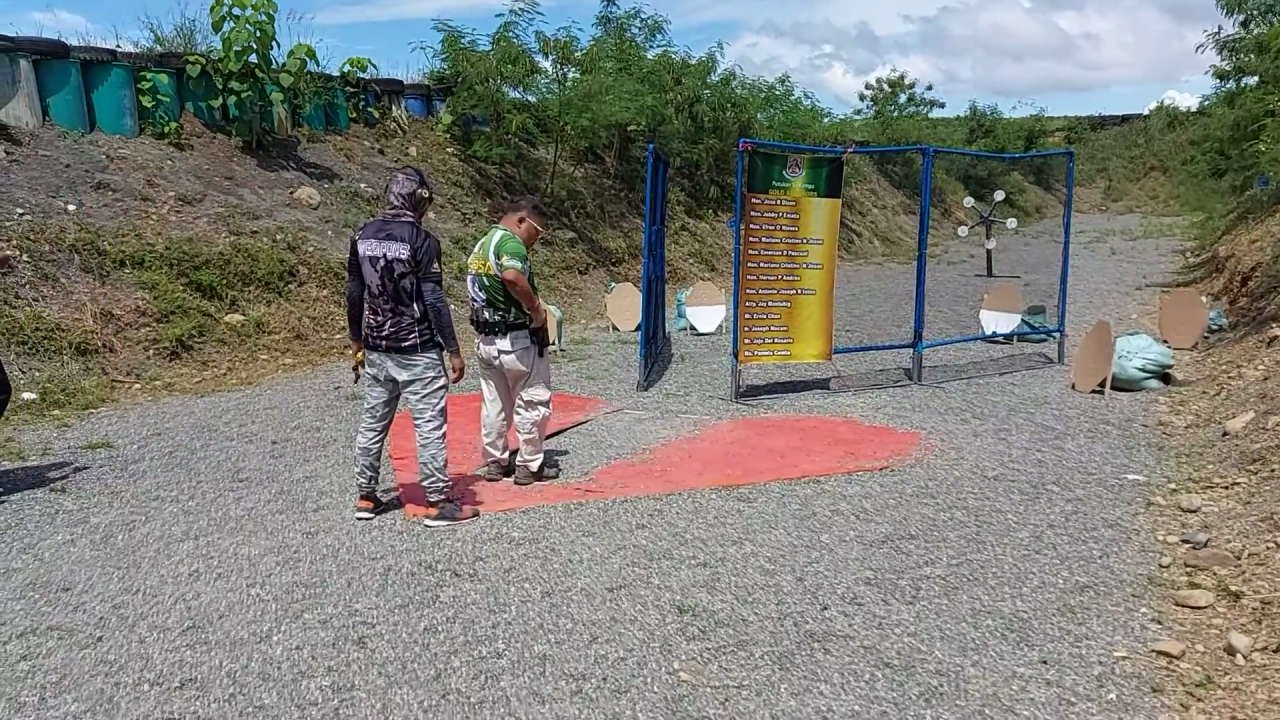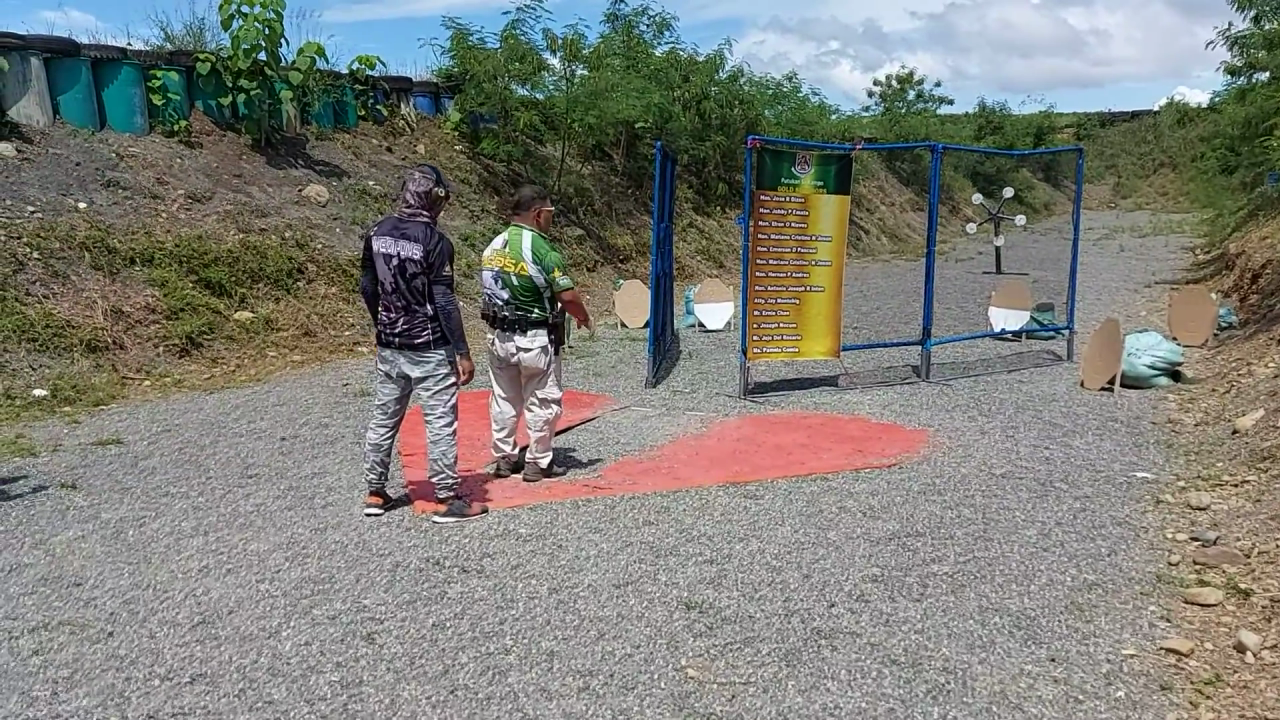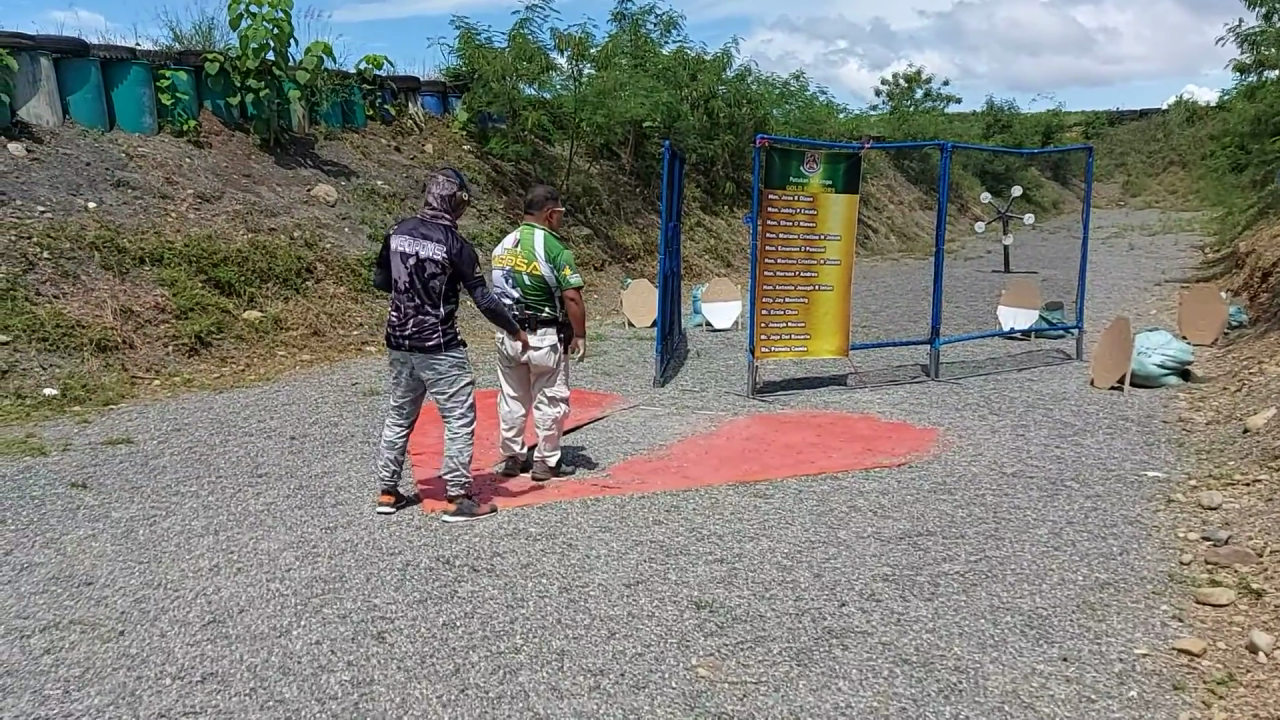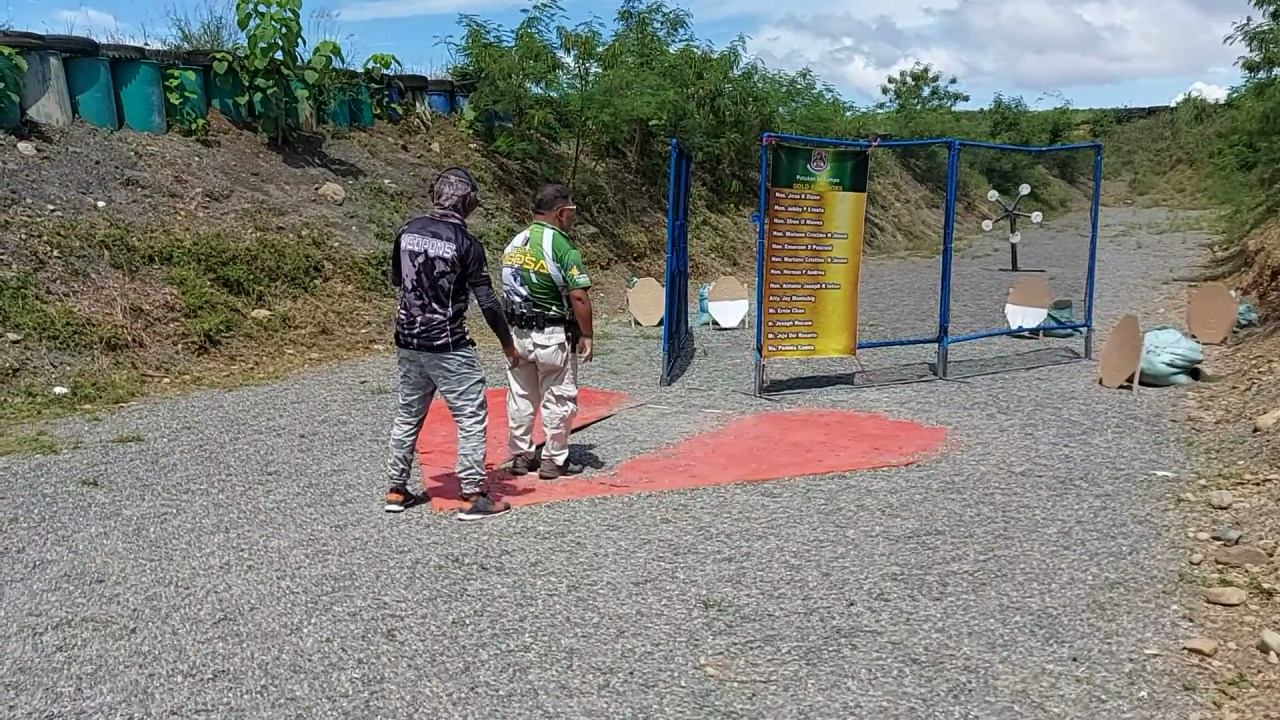
dt=0.7s
person 1, frame 1
left shoulder: (363, 236)
right shoulder: (422, 240)
left elbow: (354, 293)
right elbow: (434, 300)
left wrist: (357, 338)
right wrist: (453, 350)
left hip: (377, 348)
right hip: (417, 350)
left knee: (372, 422)
right knee: (430, 425)
left ankle: (366, 497)
right ankle: (438, 503)
person 1, frame 2
left shoulder: (378, 232)
right shoulder: (435, 241)
left elbow: (368, 288)
right elbow: (444, 303)
right wrist: (462, 353)
left hip: (389, 345)
right hip: (429, 347)
left knee: (383, 418)
right knee: (440, 421)
left ankle: (375, 493)
right ankle: (447, 499)
person 1, frame 3
left shoulder: (398, 232)
right shoulder: (456, 245)
left elbow: (380, 280)
right elbow: (485, 300)
right wrist: (516, 332)
left hip: (400, 343)
right hip: (440, 347)
left knee: (399, 417)
right knee: (460, 420)
left ankle: (387, 492)
right ankle: (458, 499)
person 1, frame 4
left shoulder: (408, 231)
right shoulder: (465, 244)
right elbow: (487, 302)
right wrist: (507, 343)
left hip: (409, 342)
right hip: (448, 346)
left knee: (408, 414)
right knee: (471, 418)
left ankle: (396, 490)
right ankle: (473, 497)
person 2, frame 1
left shoulder: (481, 246)
right shoulder: (510, 243)
right elbow: (512, 277)
right wrist: (536, 306)
left hip: (486, 339)
right hip: (518, 339)
left knee: (494, 404)
right knee: (532, 403)
left ankle: (494, 462)
right ankle: (529, 466)
person 2, frame 2
left shoulder: (495, 245)
right shoulder: (541, 249)
right elbow: (568, 296)
right wrist: (583, 317)
left hip: (499, 337)
right hip: (535, 339)
left knee: (504, 400)
right knee: (542, 402)
left ankle: (504, 459)
right ankle: (538, 463)
person 2, frame 3
left shoulder: (503, 245)
right shoulder: (553, 247)
left elbow: (499, 289)
right elbow: (572, 296)
right wrist: (579, 335)
left hip: (507, 335)
right hip: (544, 336)
left knee: (512, 398)
right knee: (551, 400)
left ankle: (511, 458)
right ankle: (547, 462)
person 2, frame 4
left shoulder: (514, 243)
right shoulder: (561, 246)
left elbow: (510, 287)
right elbow: (578, 297)
left wrist: (517, 325)
right wrist: (586, 335)
left hip: (517, 333)
right hip: (552, 336)
left knee: (520, 397)
right knee: (558, 400)
left ankle: (520, 457)
right ankle: (554, 461)
